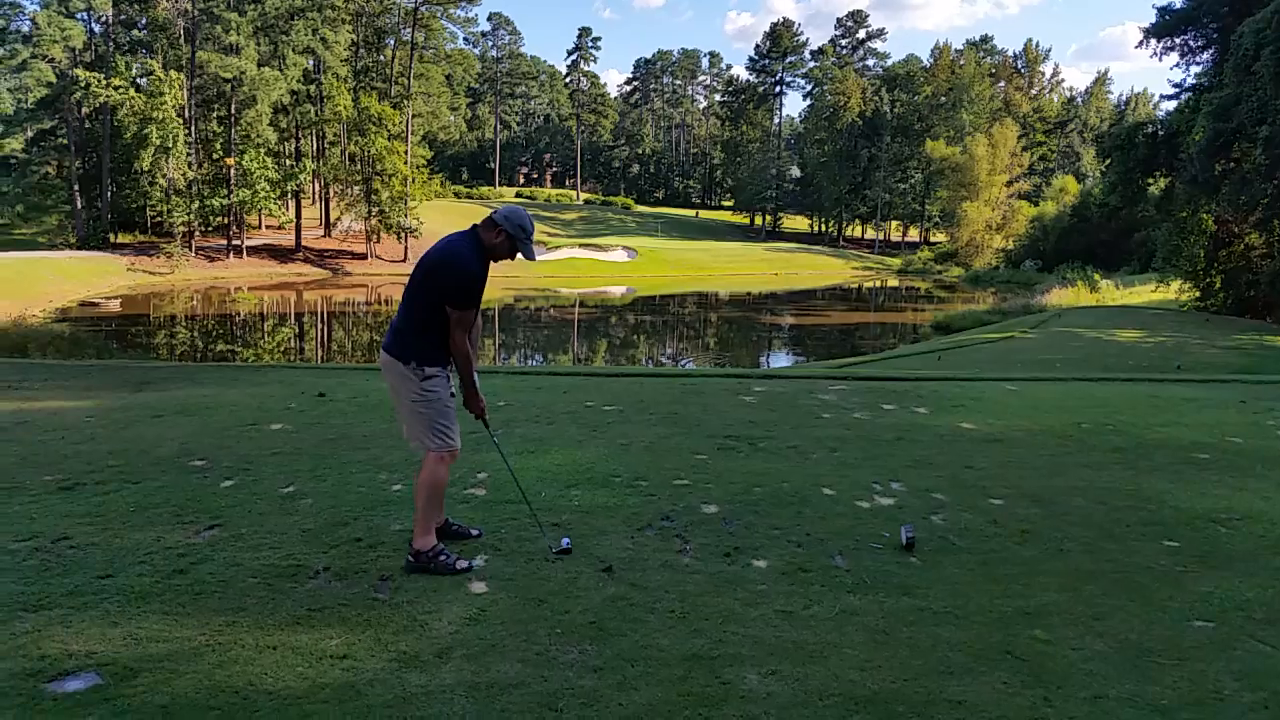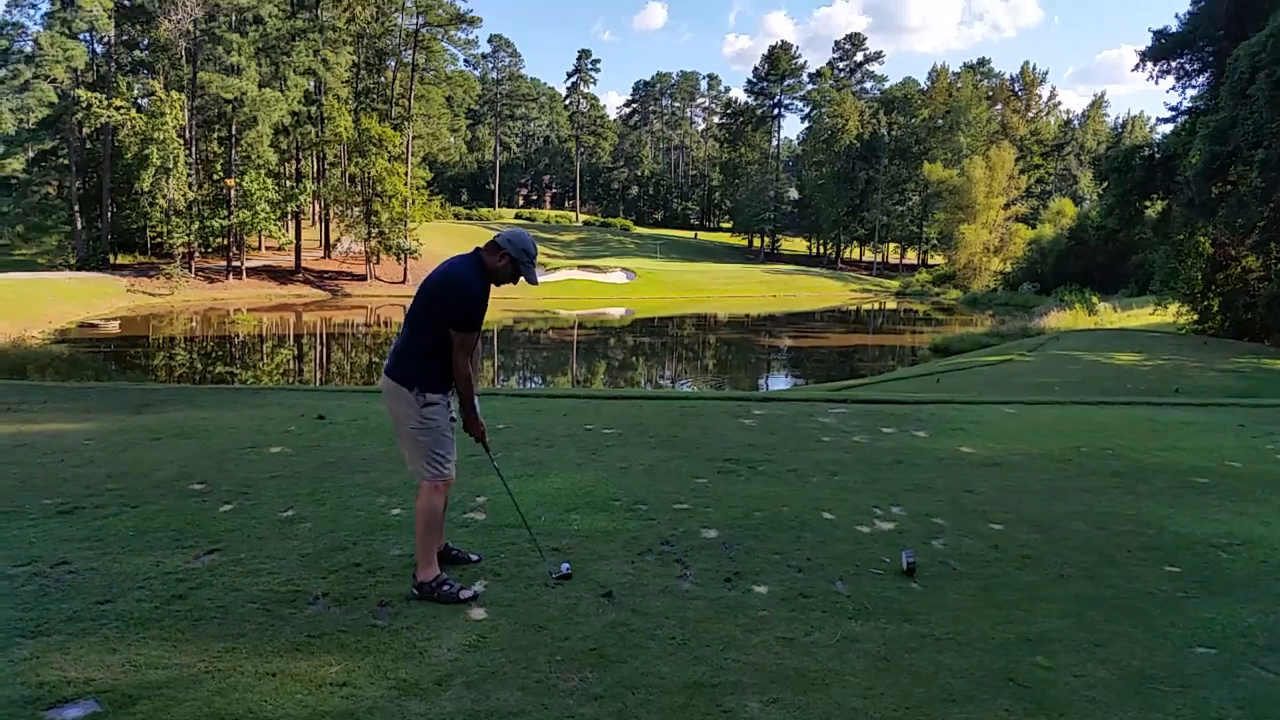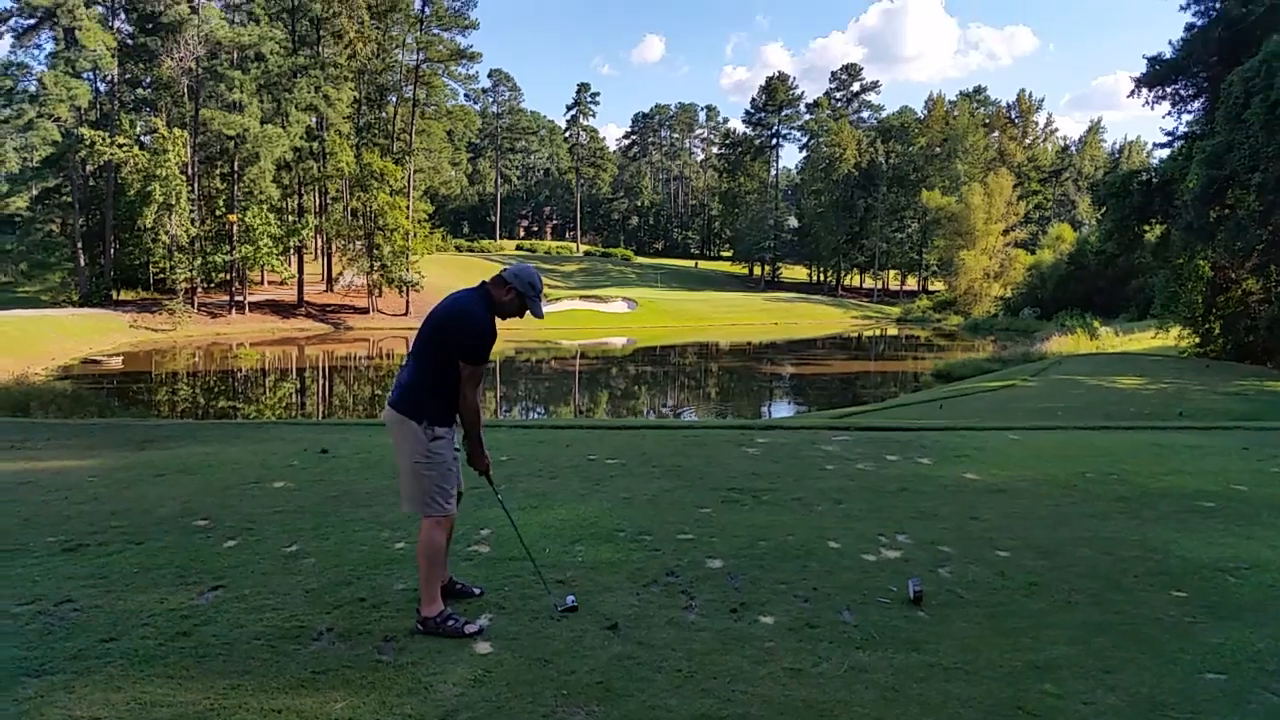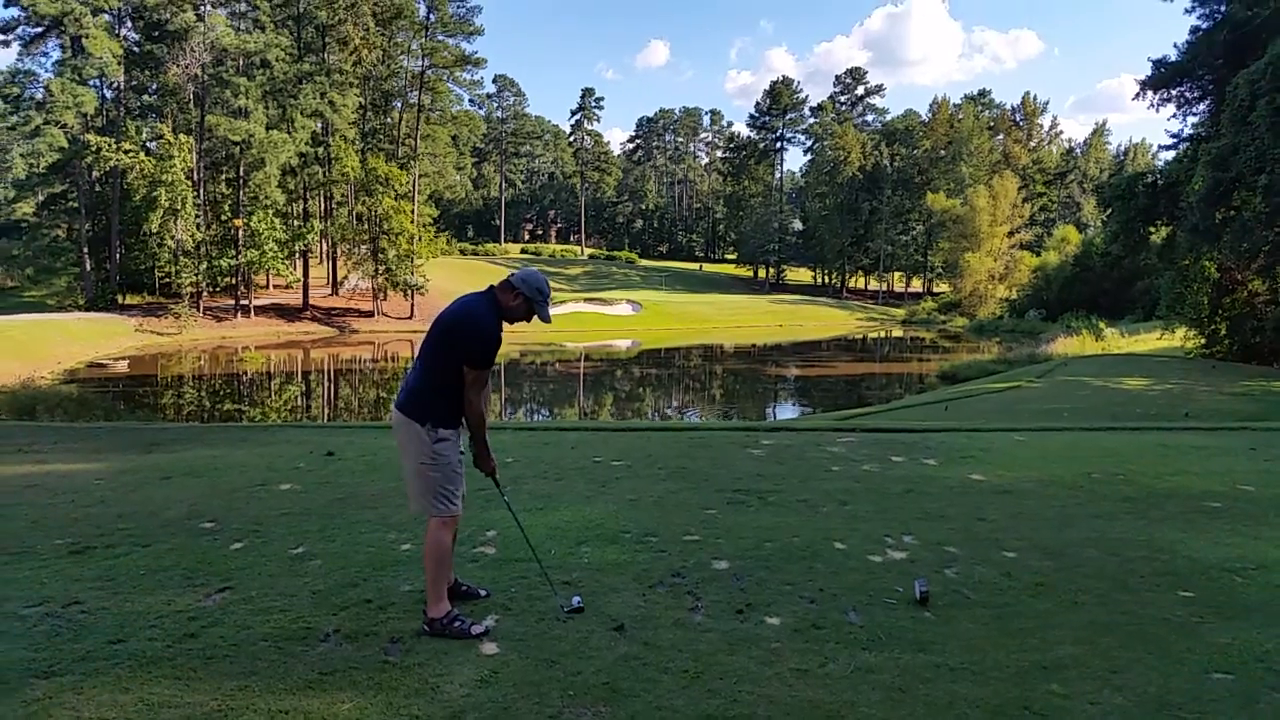
dt=0.2s
person 1, frame 1
left shoulder: (468, 250)
right shoulder: (463, 262)
left elbow: (470, 322)
right elbow: (458, 335)
left wrist: (471, 376)
right wrist: (471, 391)
left hip: (424, 357)
right hip: (414, 361)
left knee: (440, 446)
right knee: (443, 449)
left ankle: (436, 521)
right ankle: (423, 545)
person 1, frame 2
left shoulder: (468, 272)
right shoulder: (467, 285)
left elbow: (470, 346)
right elbow: (460, 358)
left wrist: (471, 401)
right wrist: (471, 415)
left hip: (423, 381)
right hip: (415, 387)
left knee: (439, 472)
right knee: (437, 479)
left ankle: (436, 546)
right ankle: (427, 576)
person 1, frame 3
left shoulder: (471, 304)
right shoulder: (476, 320)
left elbow: (470, 383)
right elbow: (468, 390)
left wrist: (473, 440)
right wrist: (477, 448)
left hip: (423, 413)
right hip: (420, 419)
left knee: (447, 501)
right knee: (437, 513)
left ankle: (440, 580)
right ankle: (431, 611)
person 1, frame 4
left shoulder: (478, 307)
right shoulder: (483, 323)
left elbow: (475, 387)
right elbow: (472, 395)
left wrist: (479, 443)
right wrist: (482, 450)
left hip: (427, 414)
right hip: (426, 421)
left knee: (450, 507)
right knee: (444, 514)
left ankle: (446, 582)
right ankle: (437, 612)
